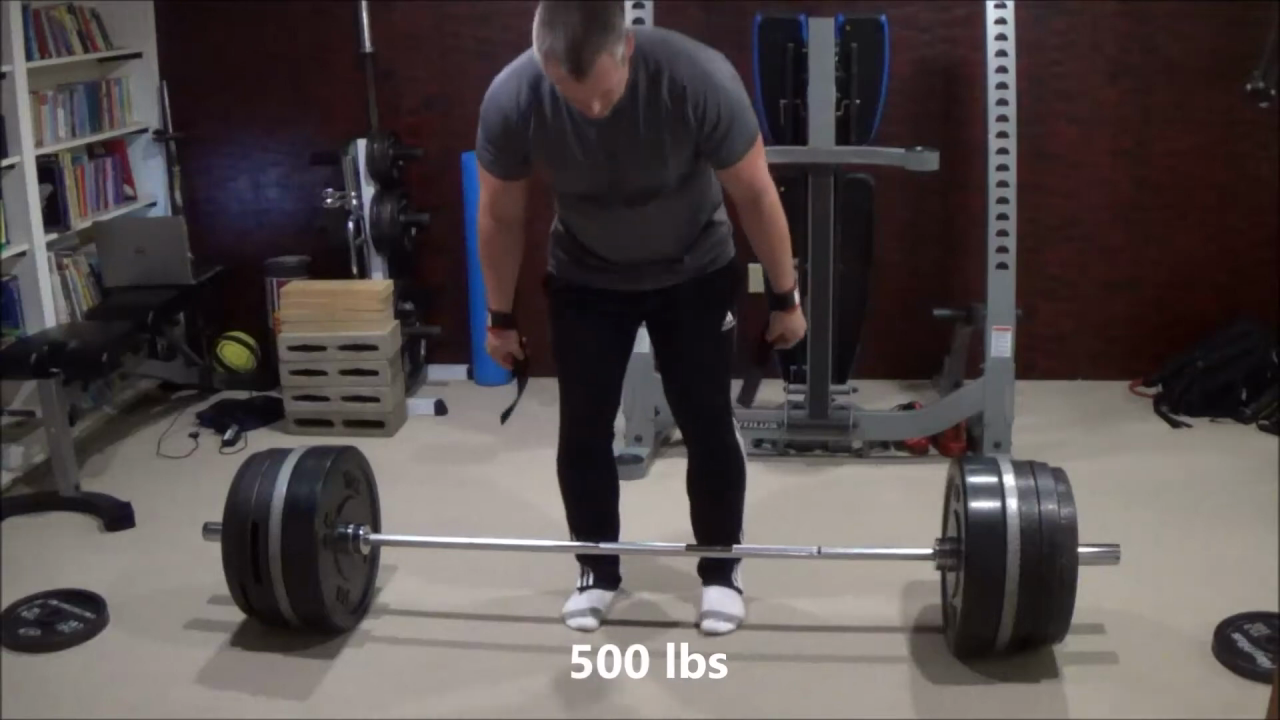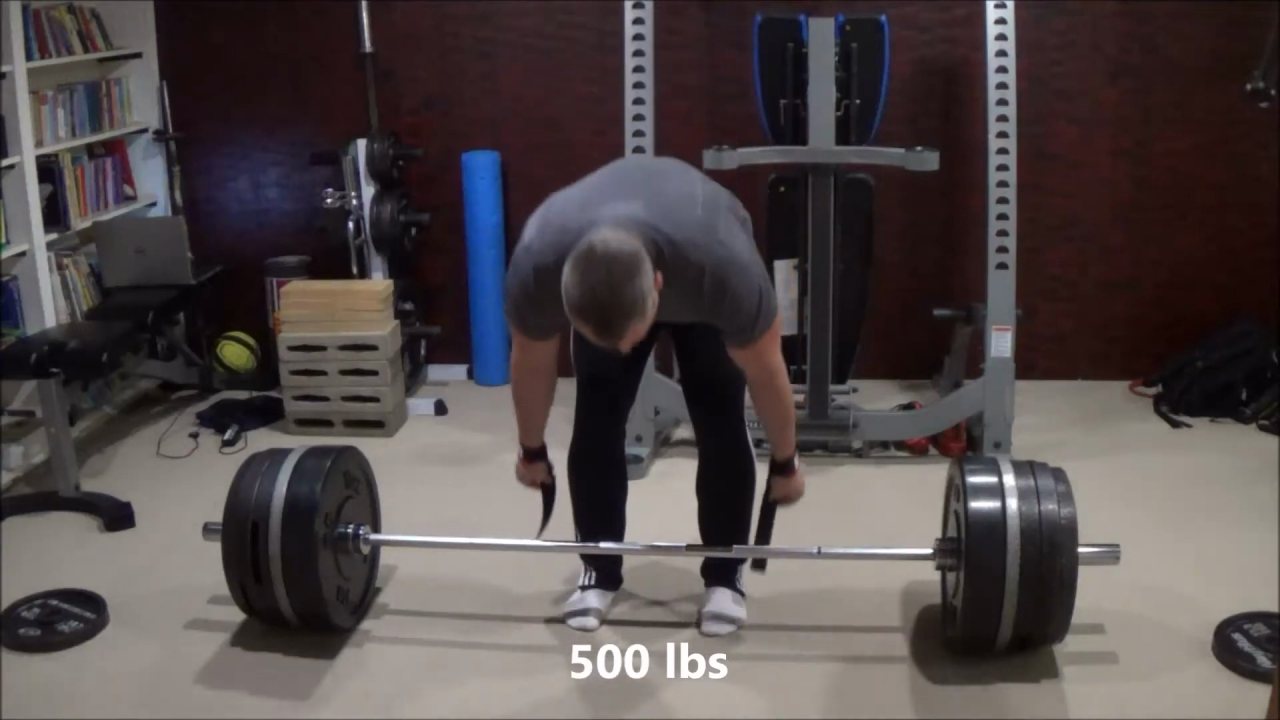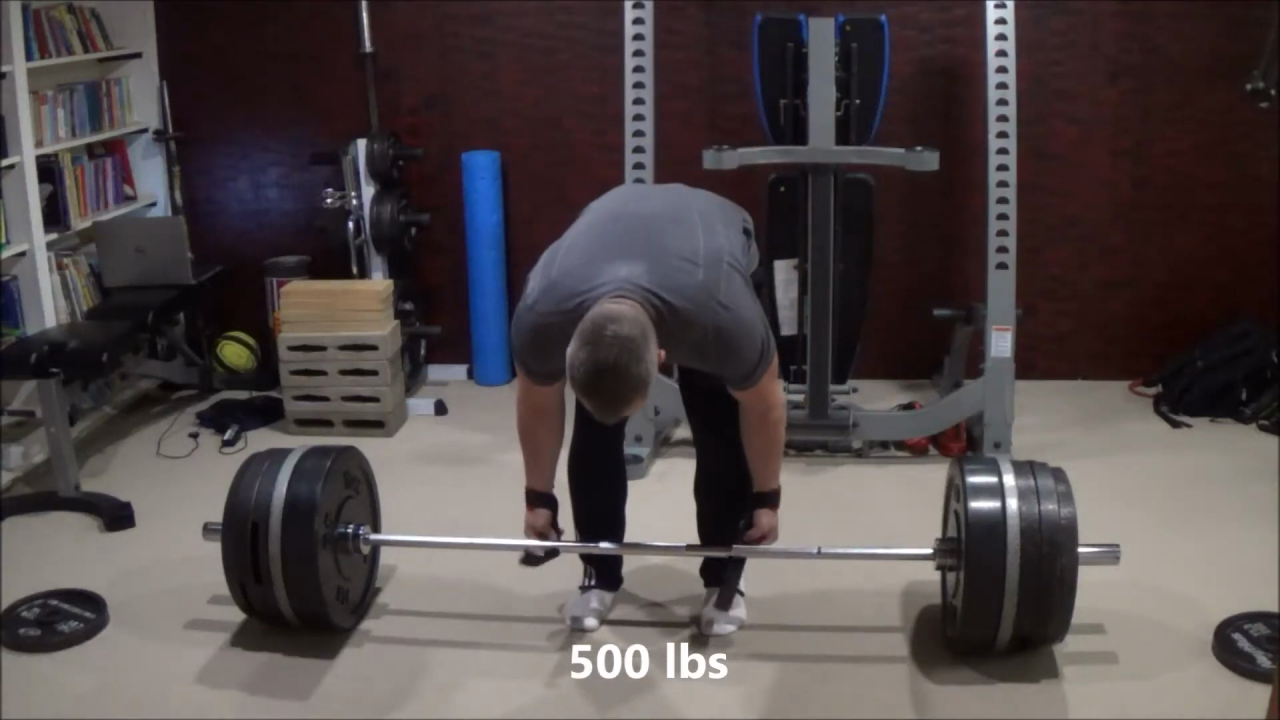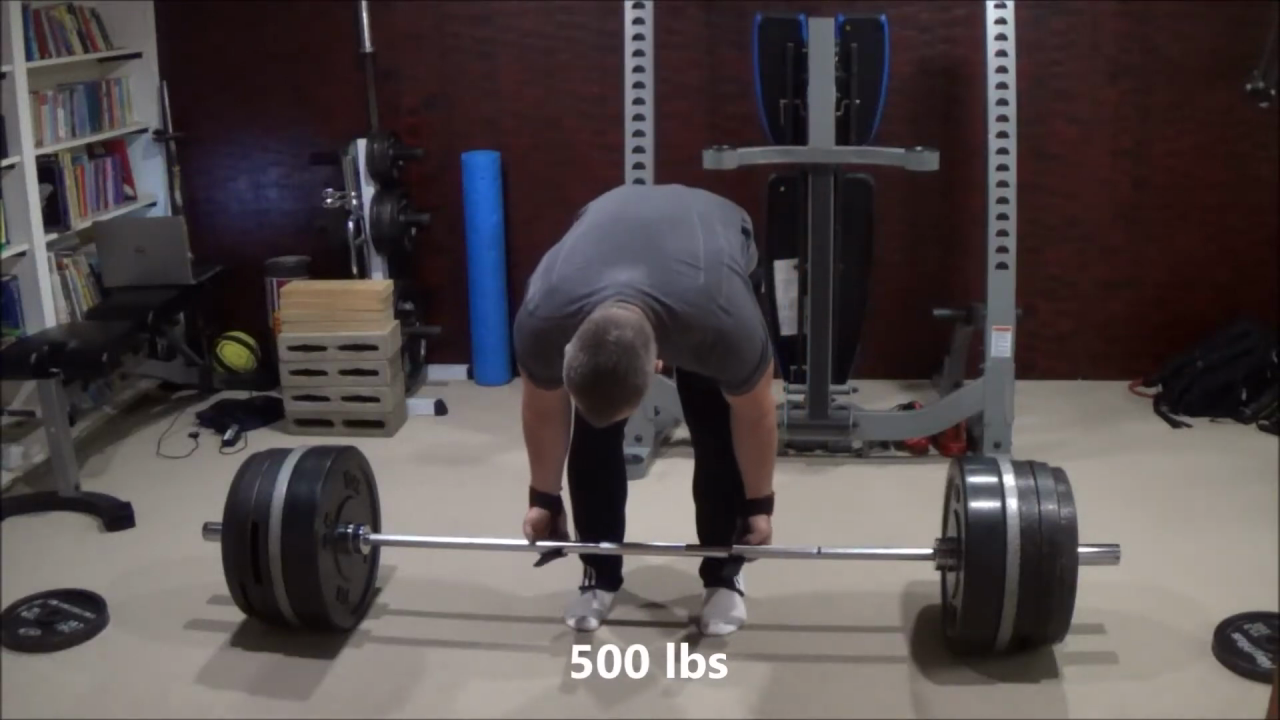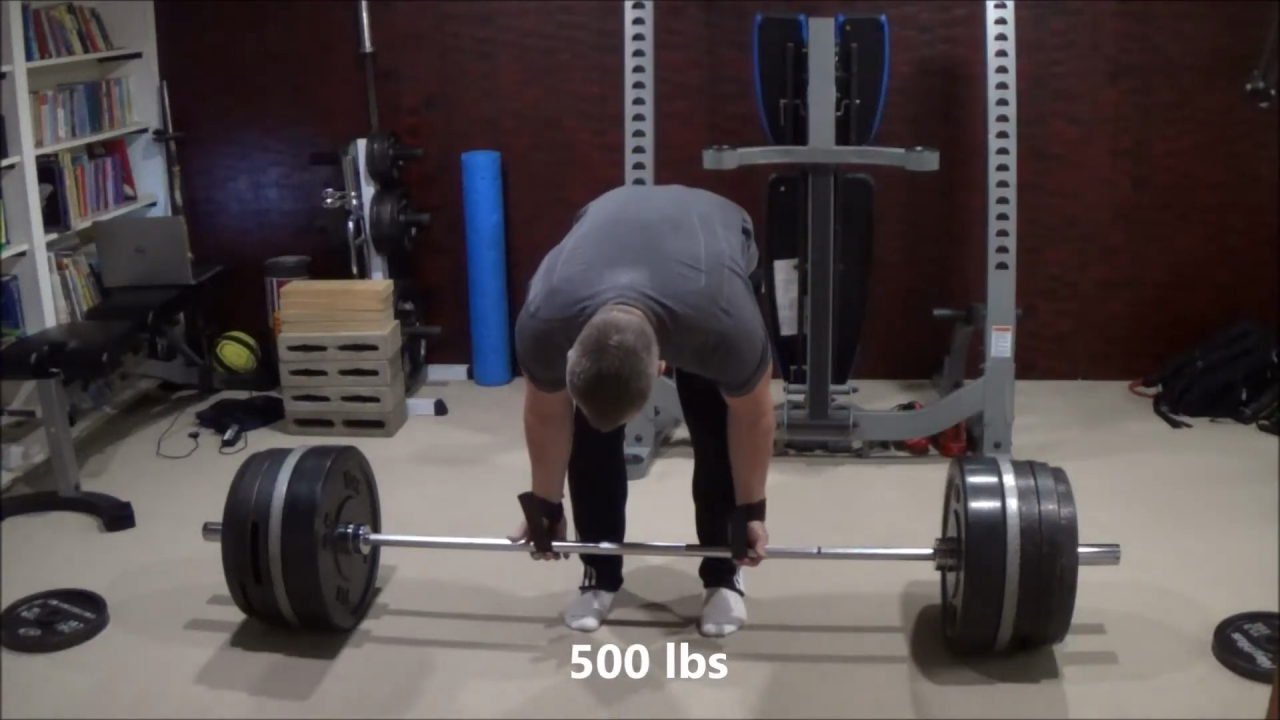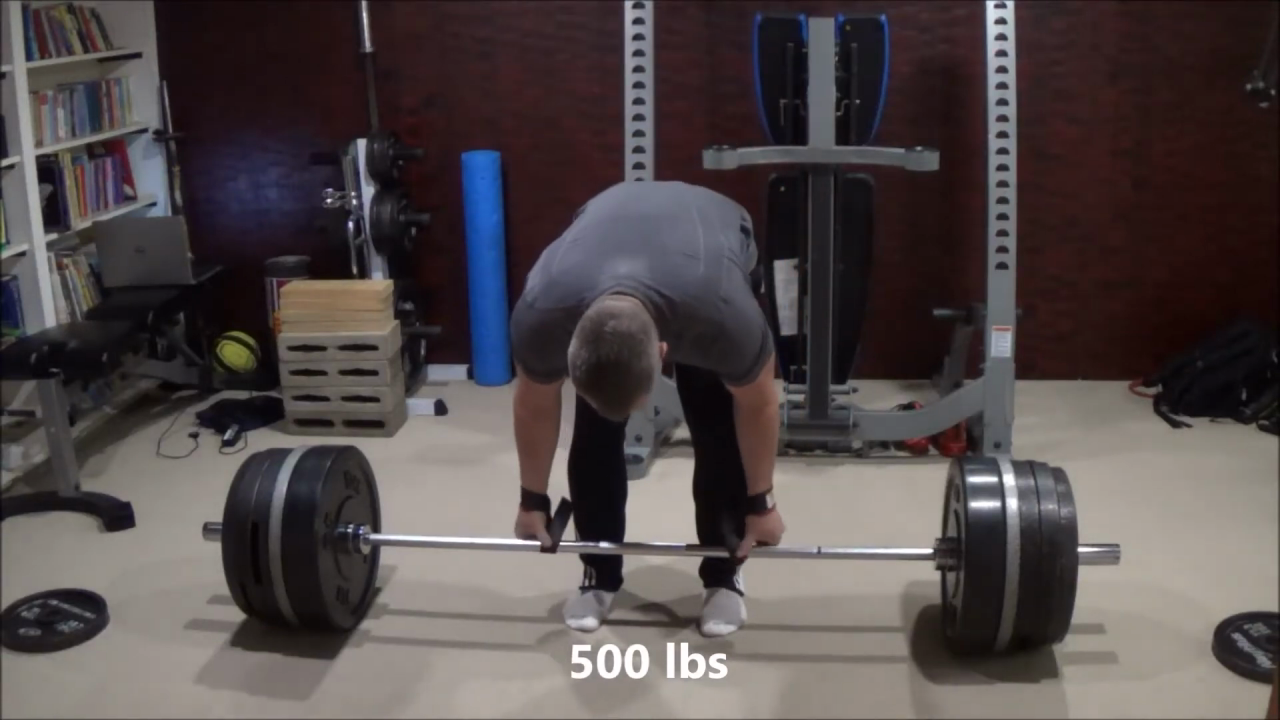
dt=0.4s
person 1, frame 1
left shoulder: (697, 77)
right shoulder: (509, 102)
left elbow: (755, 196)
right elbow: (501, 216)
left wrist: (785, 298)
right wrist: (502, 317)
left hip: (696, 272)
right hip: (583, 278)
left knee: (708, 424)
right knee: (583, 428)
left ankle: (721, 571)
right ankle: (597, 572)
person 1, frame 2
left shoulder: (721, 265)
right shoulder: (537, 265)
left elbow: (765, 372)
right elbow: (531, 362)
left wrist: (784, 462)
right wrist: (532, 449)
left hip: (705, 255)
right hip: (597, 277)
left knee: (720, 426)
right knee: (596, 425)
left ankle: (725, 573)
right ankle: (599, 571)
person 1, frame 3
left shoulder: (724, 317)
right shoulder: (541, 317)
left elbow: (763, 407)
right elbow: (538, 408)
left wrist: (767, 497)
right wrist: (538, 497)
left knee: (721, 431)
right knee: (593, 432)
left ankle: (723, 574)
right ankle: (599, 573)
person 1, frame 4
left shoulder: (723, 321)
right shoulder: (542, 320)
left elbow: (754, 415)
right elbow: (544, 411)
left wrist: (759, 503)
right wrist: (544, 498)
left knee: (717, 431)
right knee: (591, 432)
left ankle: (722, 575)
right ankle: (600, 573)
person 1, frame 5
left shoulder: (724, 322)
right shoulder: (544, 322)
left elbow: (751, 417)
right elbow: (547, 415)
left wrist: (752, 508)
right wrist: (544, 504)
left knee: (716, 429)
right knee: (591, 431)
left ankle: (723, 574)
right ankle: (600, 572)
person 1, frame 6
left shoulder: (723, 313)
right shoulder: (540, 315)
left elbow: (757, 405)
right elbow: (536, 406)
left wrist: (760, 501)
right wrist: (534, 499)
left knee: (717, 429)
right knee: (594, 430)
left ankle: (722, 574)
right ankle: (599, 572)
